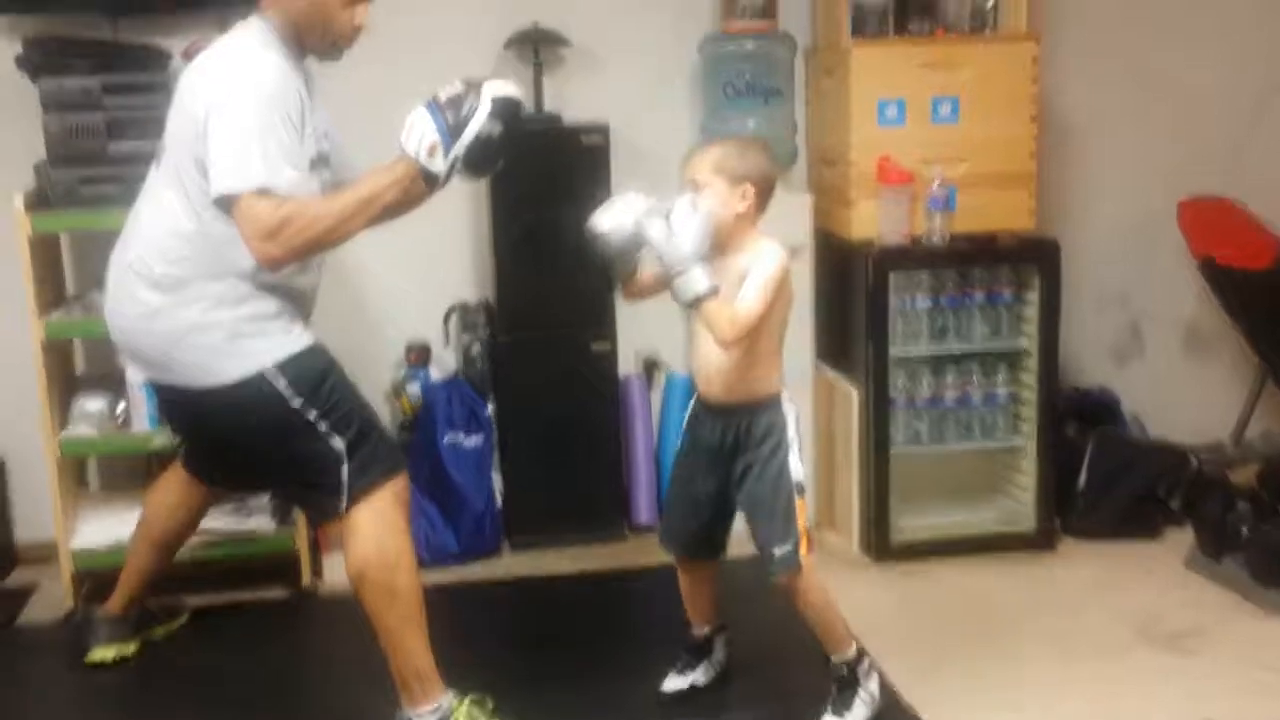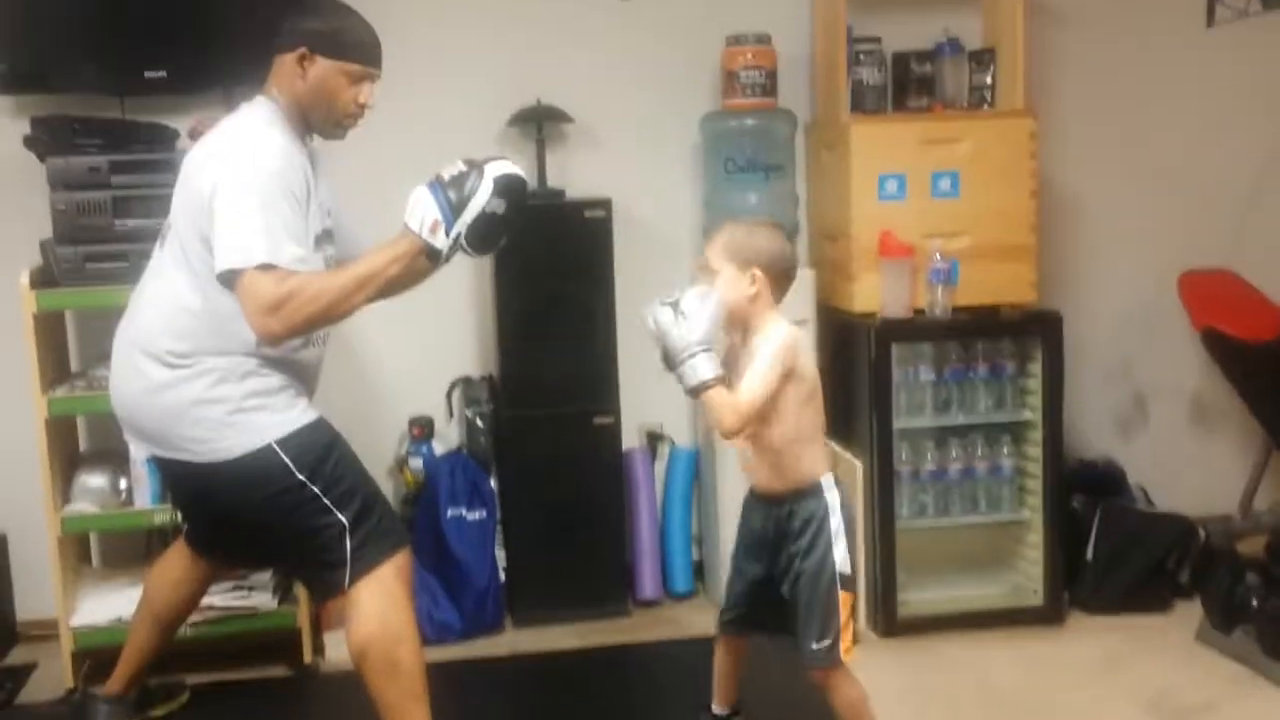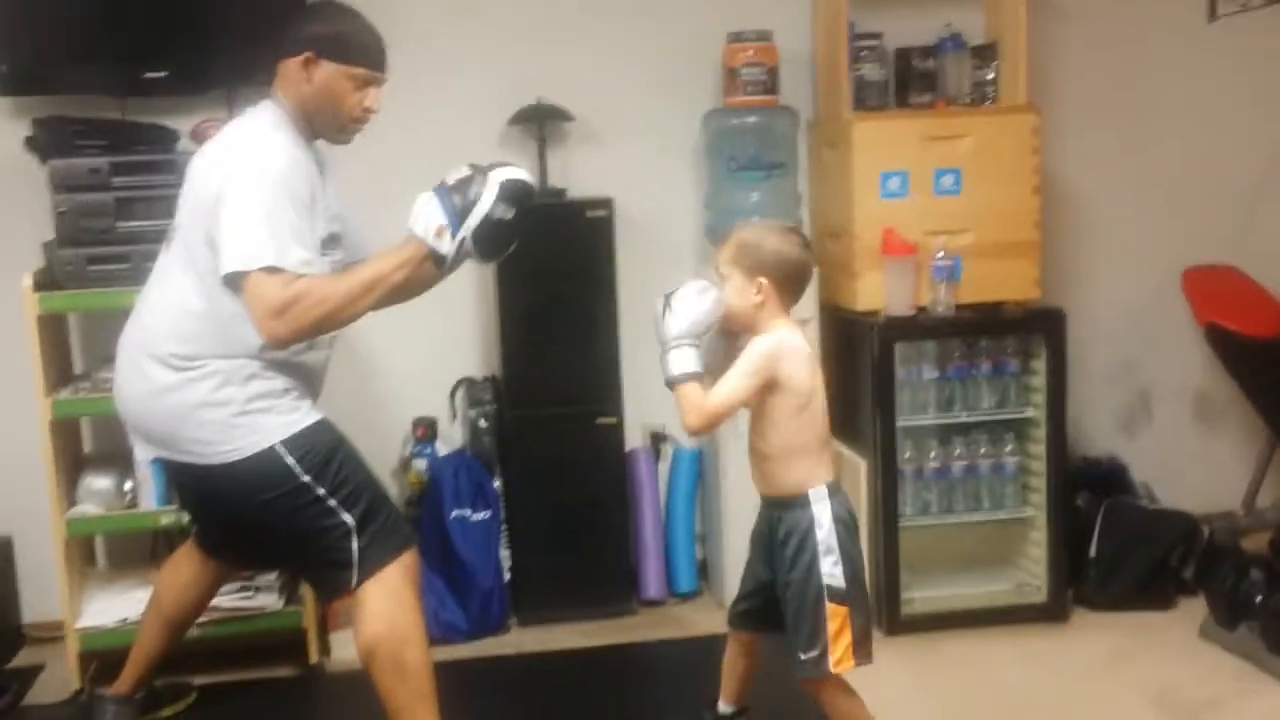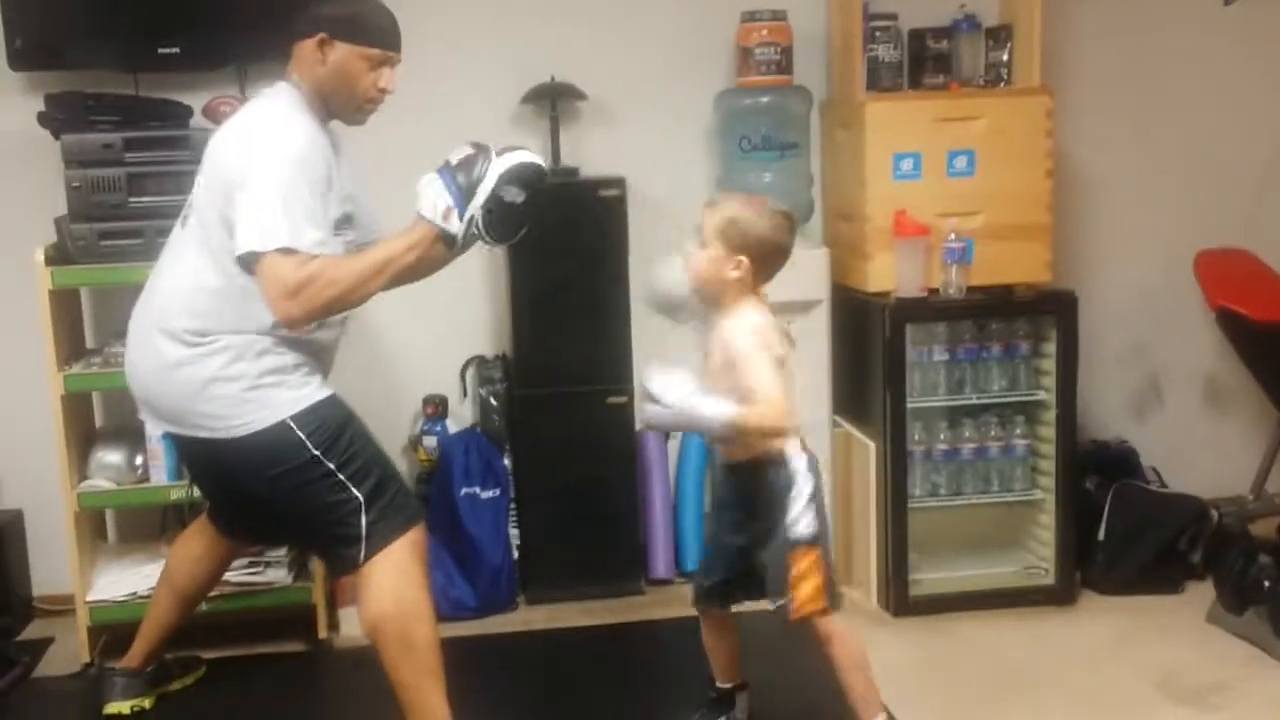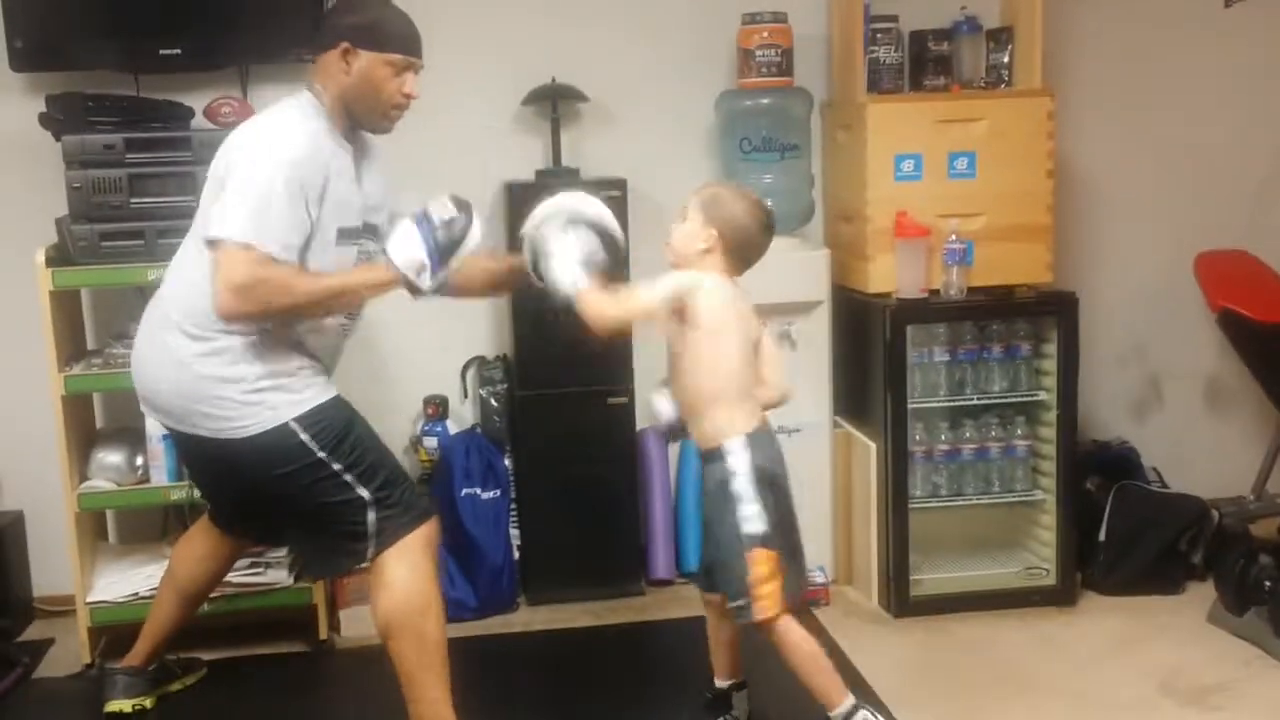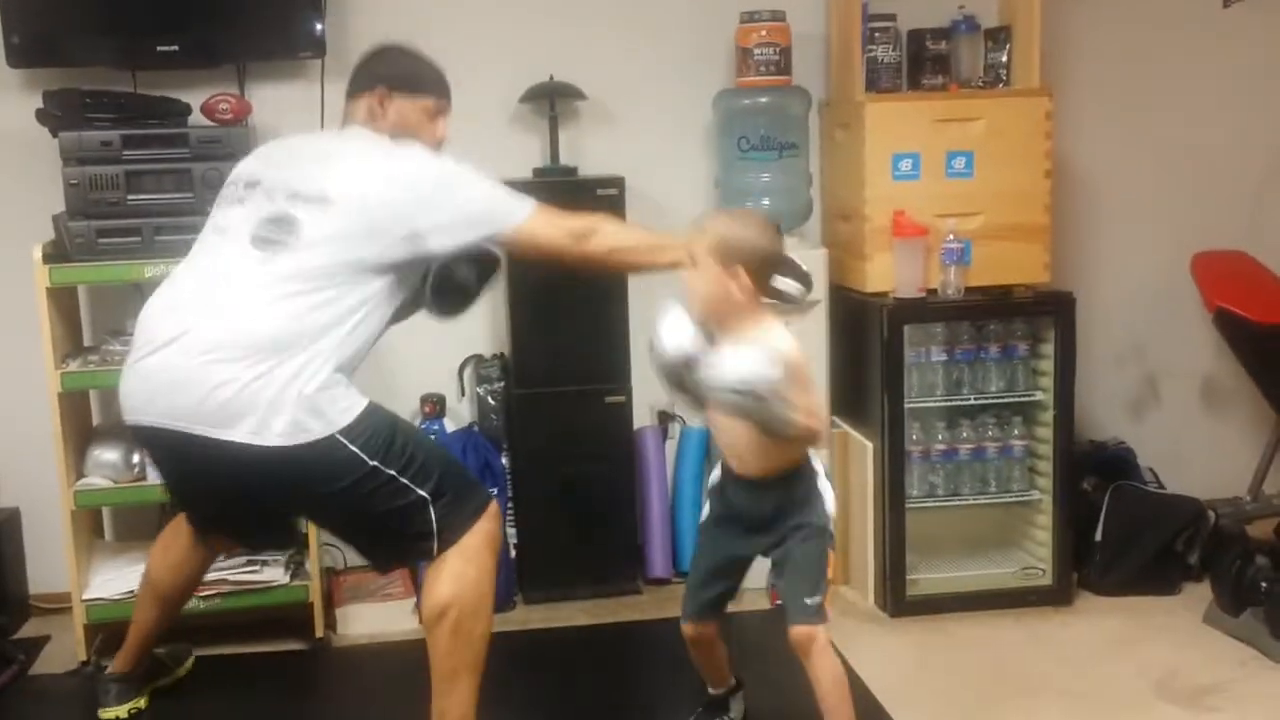
dt=0.3s
person 1, frame 1
left shoulder: (273, 68)
right shoulder: (254, 71)
left elbow: (344, 196)
right elbow: (273, 235)
left wrist: (436, 157)
right wrist: (417, 164)
left hip: (171, 311)
right hip: (210, 324)
left knee: (209, 465)
right knee: (376, 484)
left ankle: (117, 616)
person 1, frame 2
left shoulder: (276, 149)
right shoulder: (260, 152)
left elbow: (347, 278)
right elbow: (274, 312)
left wrist: (445, 238)
right wrist: (416, 241)
left hip: (173, 391)
right hip: (216, 400)
left knee: (215, 544)
right knee: (378, 561)
person 1, frame 3
left shoulder: (287, 154)
right shoulder: (265, 156)
left elbow: (357, 283)
right elbow: (282, 315)
left wrist: (449, 245)
right wrist: (424, 244)
left hip: (180, 393)
right hip: (223, 405)
left knee: (222, 544)
right knee: (388, 563)
person 1, frame 4
left shoulder: (295, 132)
right shoulder: (283, 140)
left elbow: (354, 259)
right elbow: (306, 290)
left wrist: (454, 221)
right wrist: (433, 226)
left hip: (187, 366)
right hip: (232, 377)
left knee: (236, 518)
right knee: (393, 538)
person 1, frame 5
left shoulder: (350, 151)
right shoulder: (287, 145)
left elbow: (417, 263)
right elbow: (240, 292)
left wrist: (533, 263)
right wrist: (391, 270)
left hip: (191, 369)
right hip: (233, 377)
left knee: (240, 518)
right knee: (404, 533)
person 1, frame 6
left shoulder: (272, 161)
right shoulder: (409, 175)
right elbow: (573, 238)
left wrist: (409, 282)
right wrist: (700, 250)
right hip: (261, 404)
left knee: (208, 520)
right knee: (468, 528)
person 2, frame 1
left shoulder: (768, 256)
right shoulder: (703, 248)
left elbow: (730, 331)
right elbow: (633, 289)
left wrist: (686, 264)
right wrist: (620, 252)
left hip: (760, 424)
right hip: (707, 418)
left knee: (789, 566)
right knee: (688, 547)
left ankle: (855, 672)
right ankle: (706, 646)
person 2, frame 2
left shoulder: (779, 339)
right shoulder: (746, 342)
left elbow: (731, 420)
right elbow: (723, 397)
left wrist: (694, 352)
right wrist: (678, 348)
left hip: (811, 512)
right hip: (764, 510)
left knee: (825, 660)
right knee: (733, 630)
person 2, frame 3
left shoulder: (771, 348)
right shoulder: (769, 343)
left elbow: (698, 418)
right elbow: (727, 397)
left wrist: (680, 345)
right wrist: (700, 341)
left hip: (811, 520)
right hip: (779, 513)
left knee: (820, 671)
right knee: (743, 626)
person 2, frame 4
left shoulder: (745, 331)
right shoulder: (732, 313)
left elbow: (774, 420)
left wrist: (694, 410)
left hip: (779, 478)
right hip: (738, 477)
left knee: (817, 614)
right knee: (710, 602)
person 2, frame 5
left shoulder: (689, 285)
right shoulder: (722, 295)
left elbow: (605, 317)
right elbow: (774, 390)
left wrist: (566, 262)
right wrist: (683, 404)
left hip: (740, 468)
right hip: (727, 466)
left knee: (768, 613)
right knee: (717, 596)
person 2, frame 6
left shoulder: (780, 347)
right shoulder: (706, 330)
left elbow: (810, 429)
left wrist: (770, 412)
right wrist: (678, 374)
left hip: (795, 496)
right hip: (732, 492)
left knee: (805, 631)
right knee: (696, 624)
